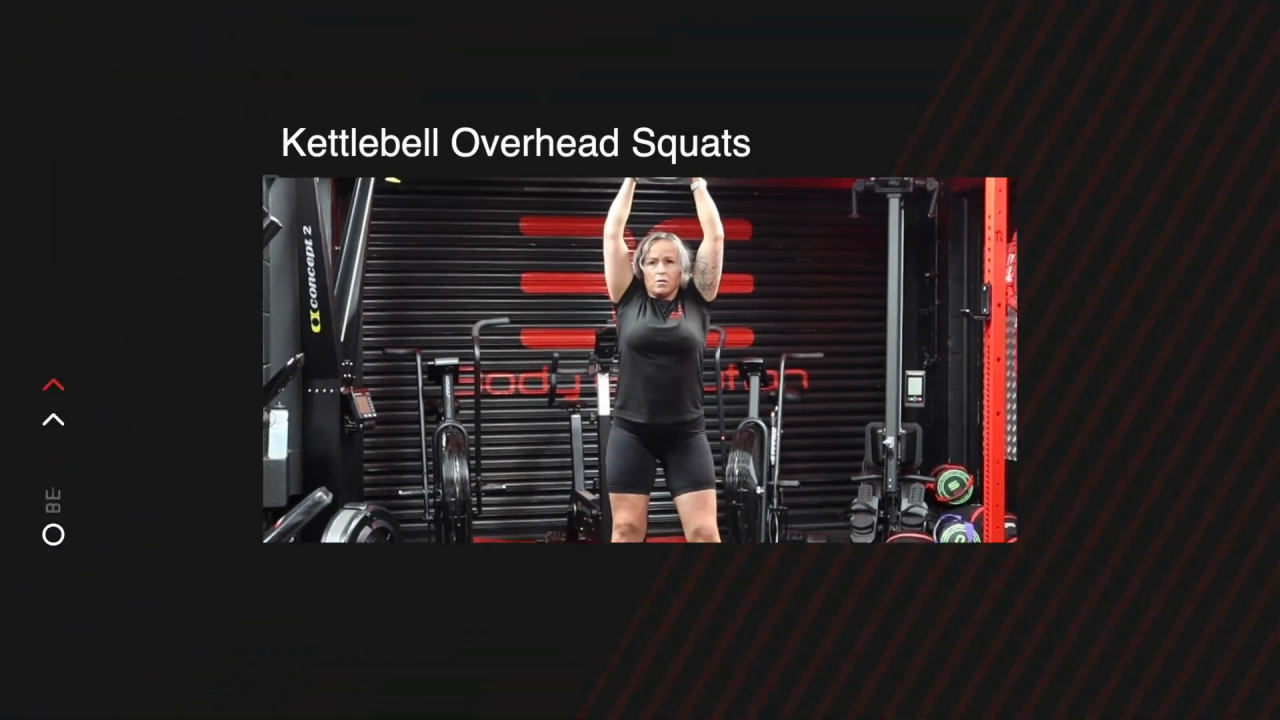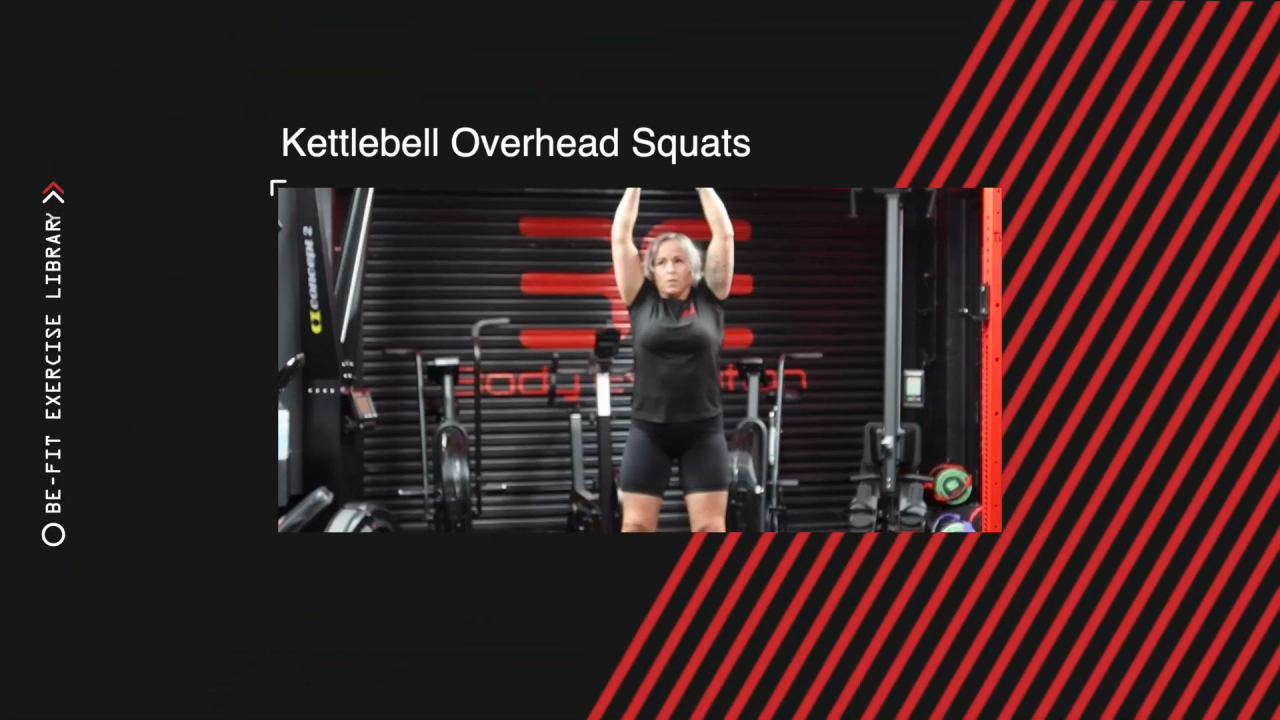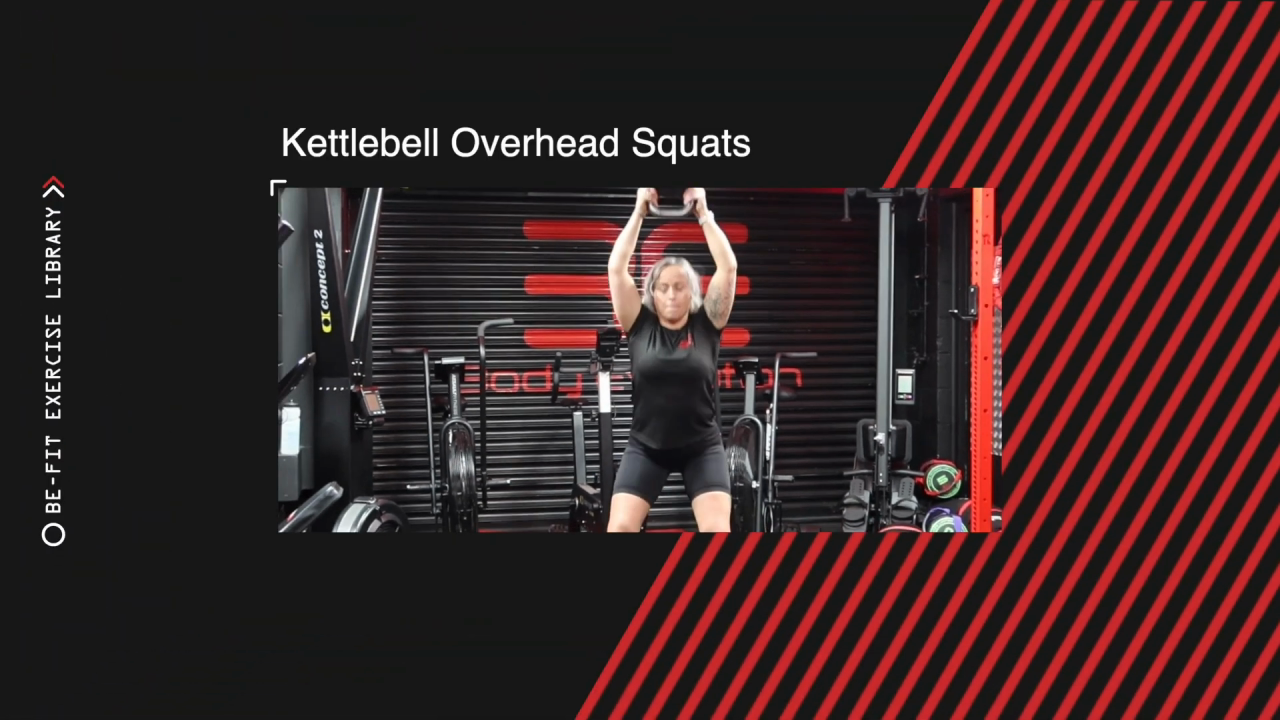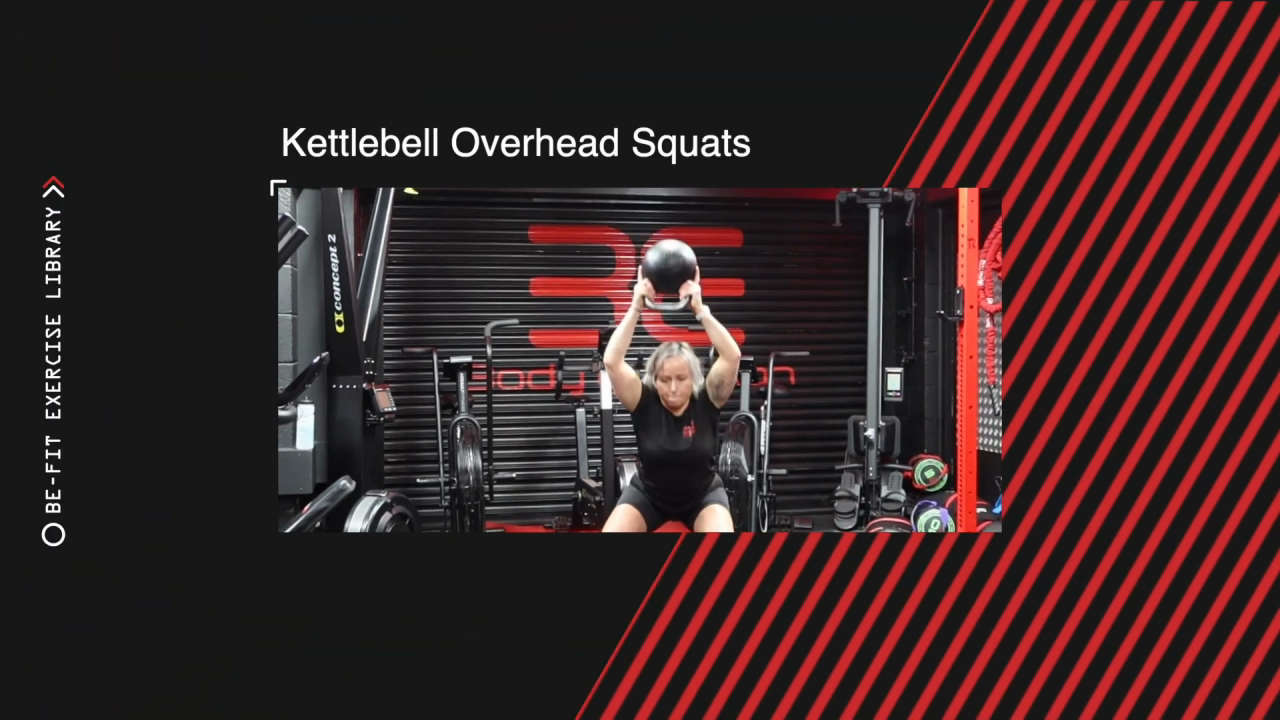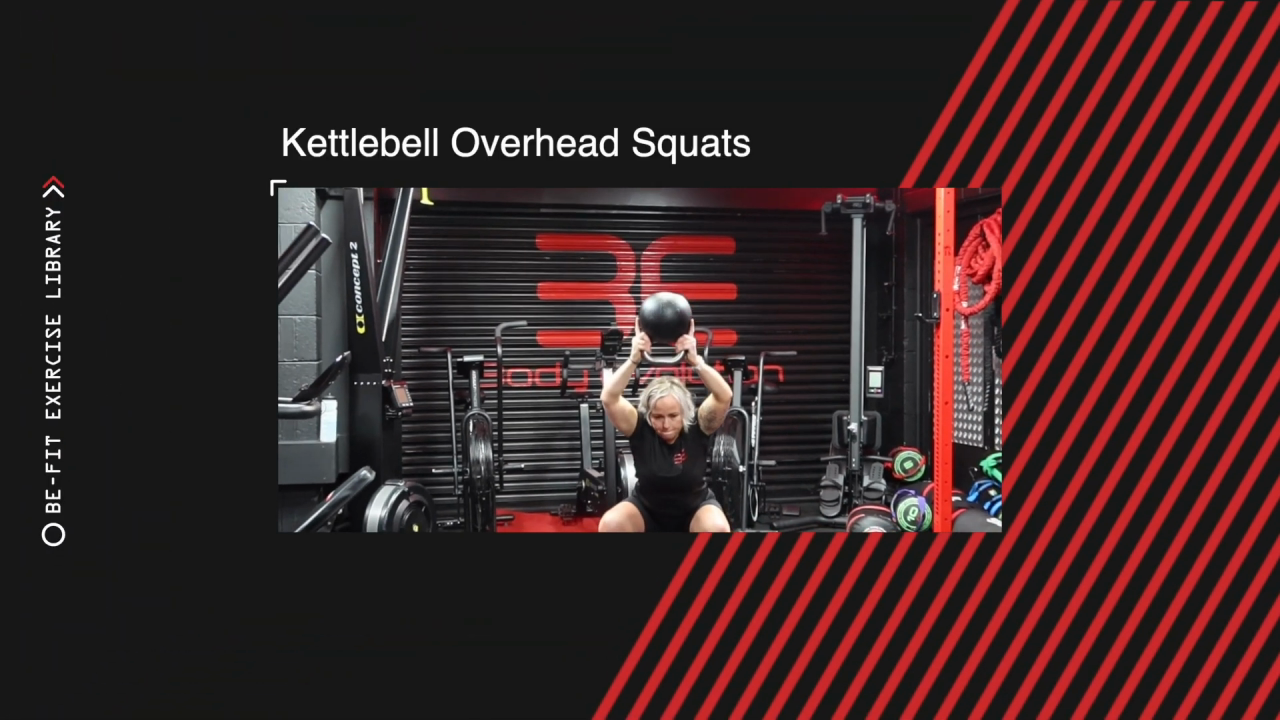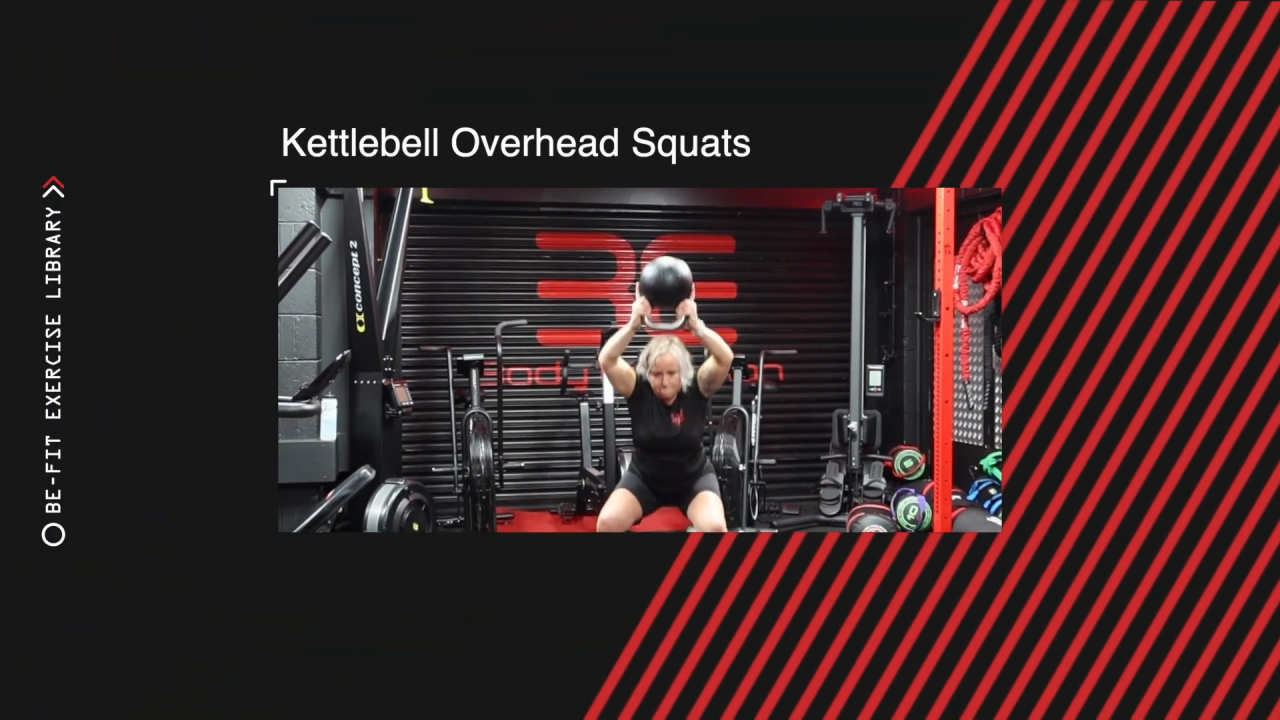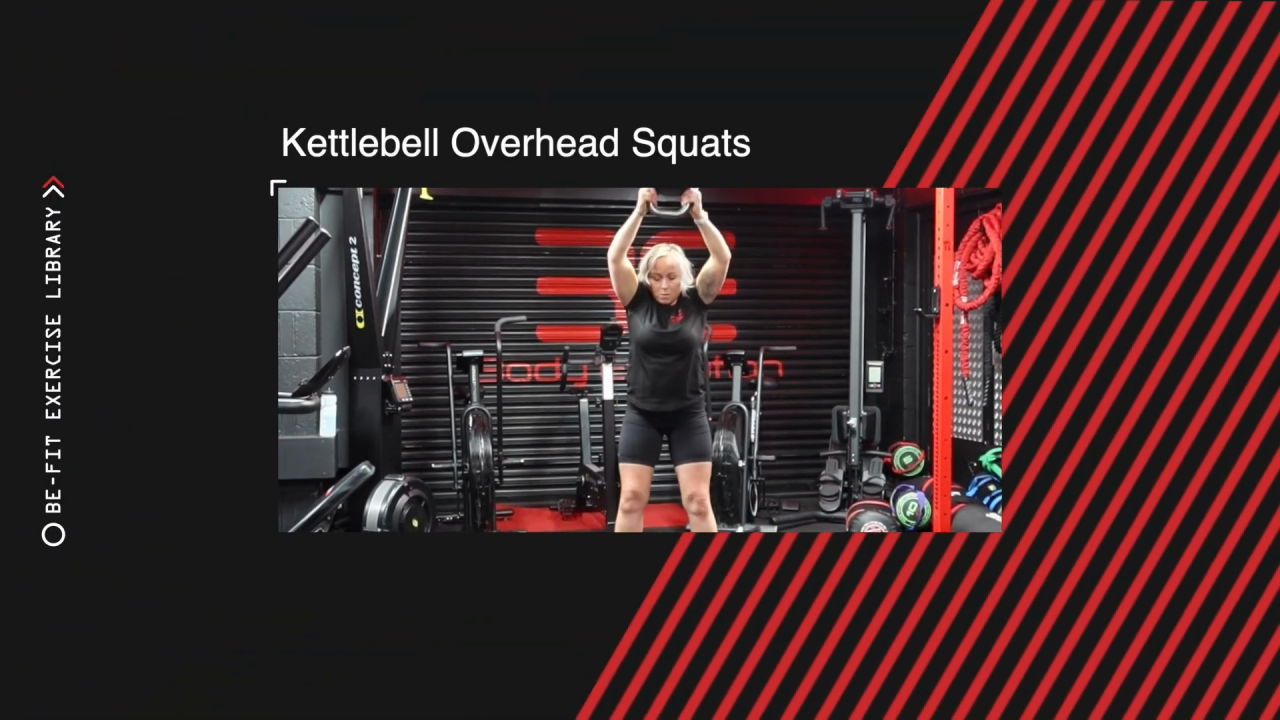
dt=0.5s
person 1, frame 1
left shoulder: (697, 298)
right shoulder: (629, 298)
left elbow: (715, 235)
right elbow: (612, 234)
left wrist: (697, 181)
right wrist: (632, 178)
left hip: (685, 434)
right hip: (632, 432)
left knee: (703, 531)
right knee: (627, 530)
person 1, frame 2
left shoulder: (709, 299)
right shoulder: (642, 300)
left elbow: (724, 234)
right elbow: (620, 237)
left wrist: (704, 186)
right wrist: (635, 186)
left hip: (703, 431)
right hip: (649, 430)
left knee: (710, 530)
right knee: (636, 527)
person 1, frame 3
left shoulder: (707, 324)
right shoulder: (640, 325)
left elbow: (728, 266)
right elbow: (617, 267)
left wrist: (703, 213)
right wrist: (639, 210)
left hip: (701, 448)
right hip: (647, 448)
left knee: (717, 533)
right knee: (621, 528)
person 1, frame 4
left shoulder: (707, 399)
right shoulder: (643, 401)
left elbow: (731, 356)
right elbow: (612, 360)
left wrist: (700, 309)
right wrist: (636, 307)
left hip: (702, 495)
right hip: (649, 494)
right knee: (612, 535)
person 1, frame 5
left shoulder: (698, 427)
right shoulder: (639, 428)
left elbow: (724, 396)
right elbow: (609, 398)
left wrist: (695, 360)
left hip: (694, 507)
right hip: (648, 507)
left knee: (718, 528)
right knee: (610, 524)
person 1, frame 6
left shoulder: (696, 389)
right shoulder: (637, 389)
left elbow: (724, 358)
right elbow: (607, 360)
left wrist: (695, 325)
right wrist: (633, 323)
left hip: (692, 478)
right hip: (645, 478)
left knee: (714, 527)
right knee: (608, 521)
person 1, frame 7
left shoulder: (696, 300)
right shoulder: (637, 300)
left elbow: (722, 257)
right elbow: (615, 256)
left wrist: (698, 213)
right wrist: (640, 209)
left hip: (688, 415)
right hip: (642, 414)
left knee: (698, 502)
right knee: (631, 500)
